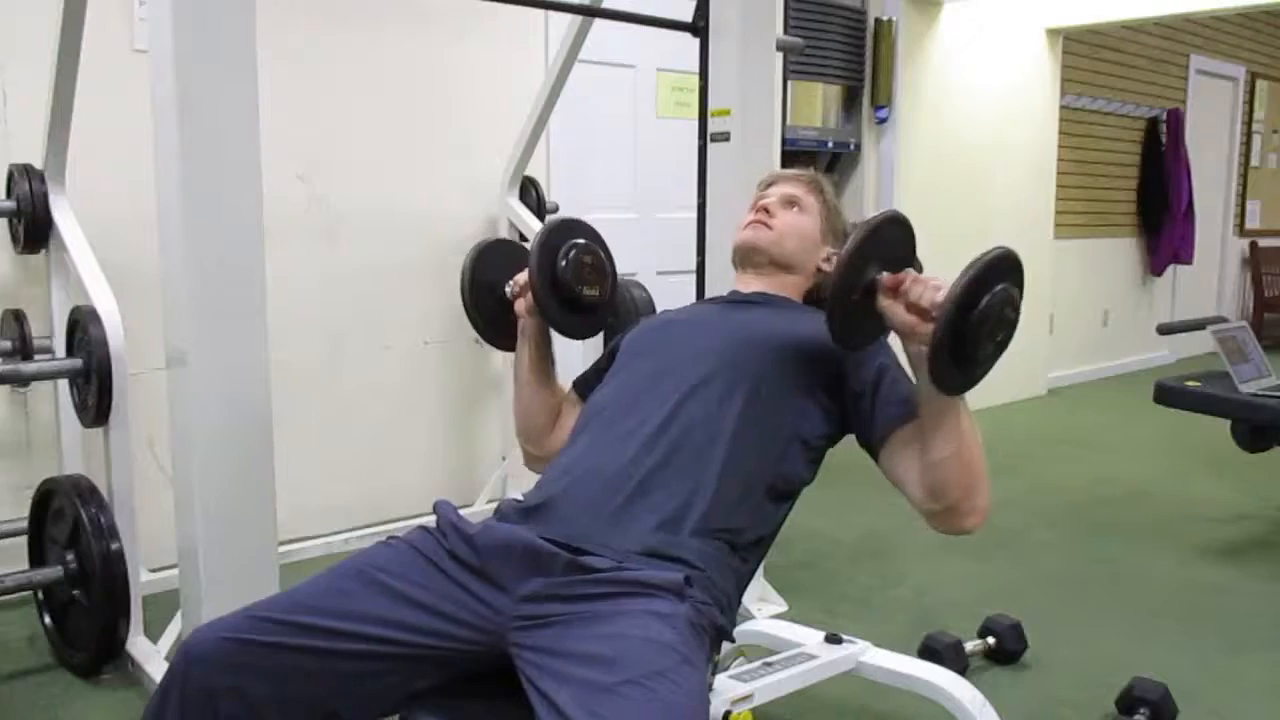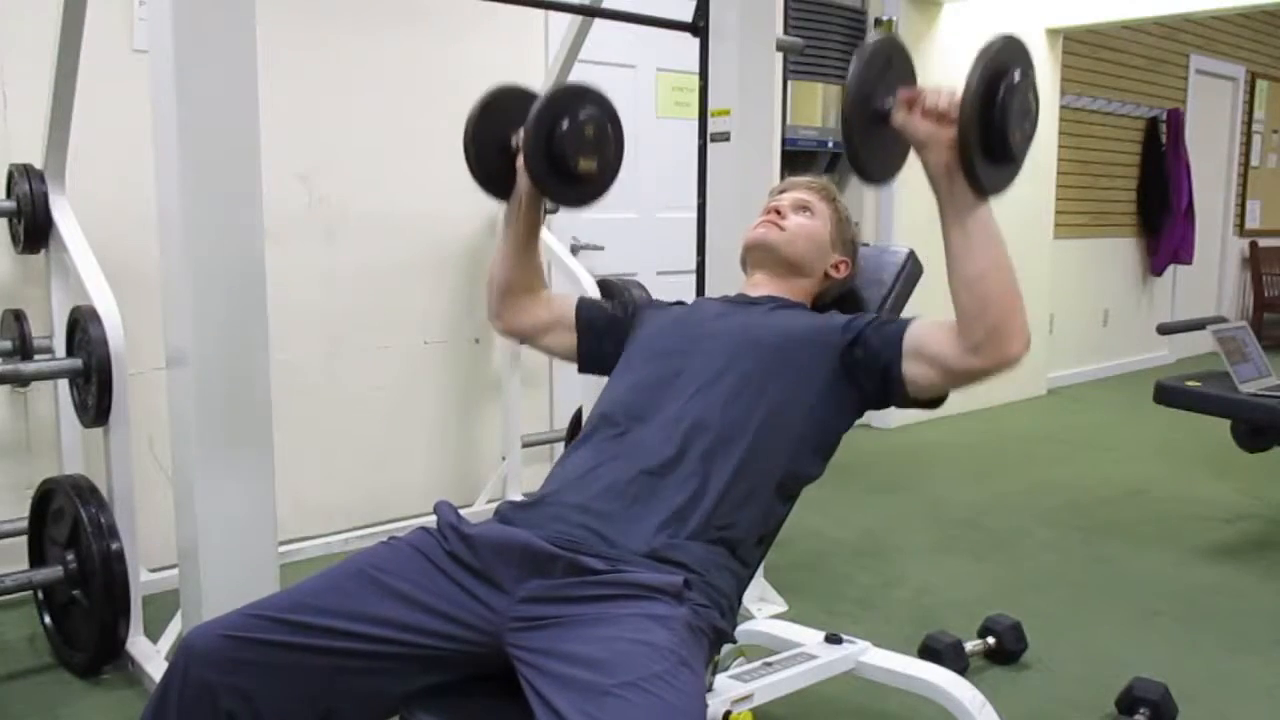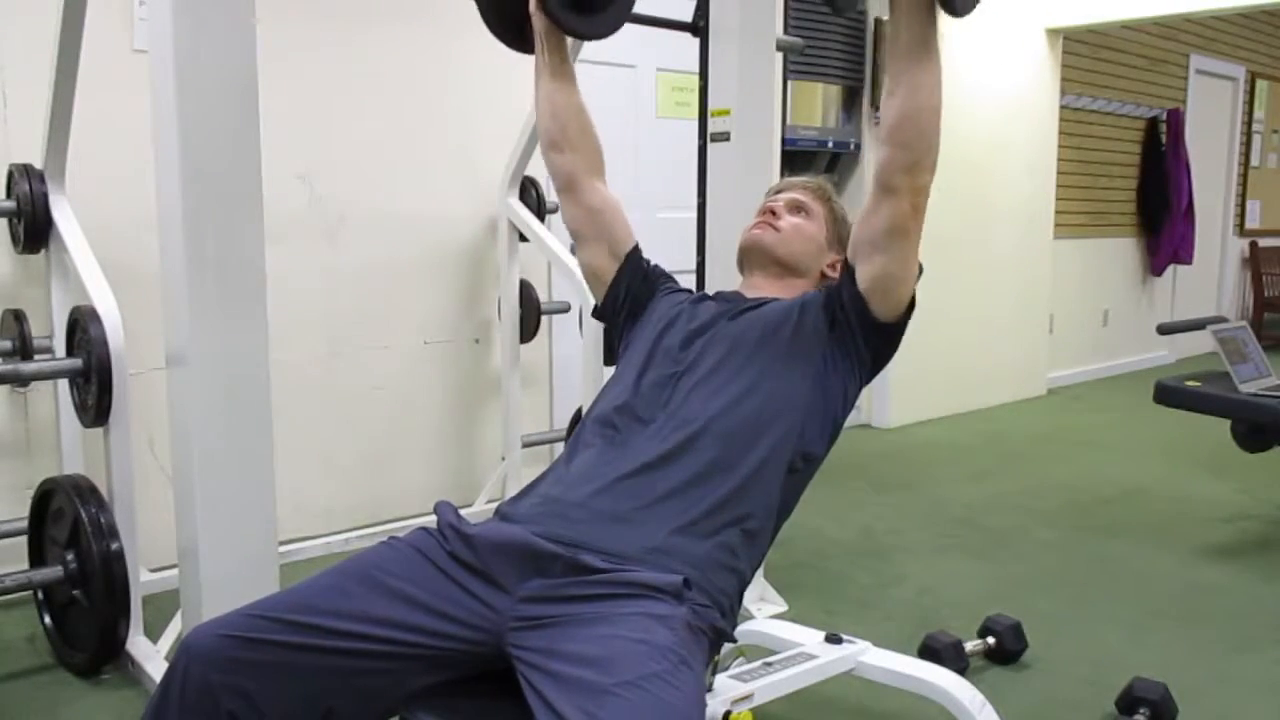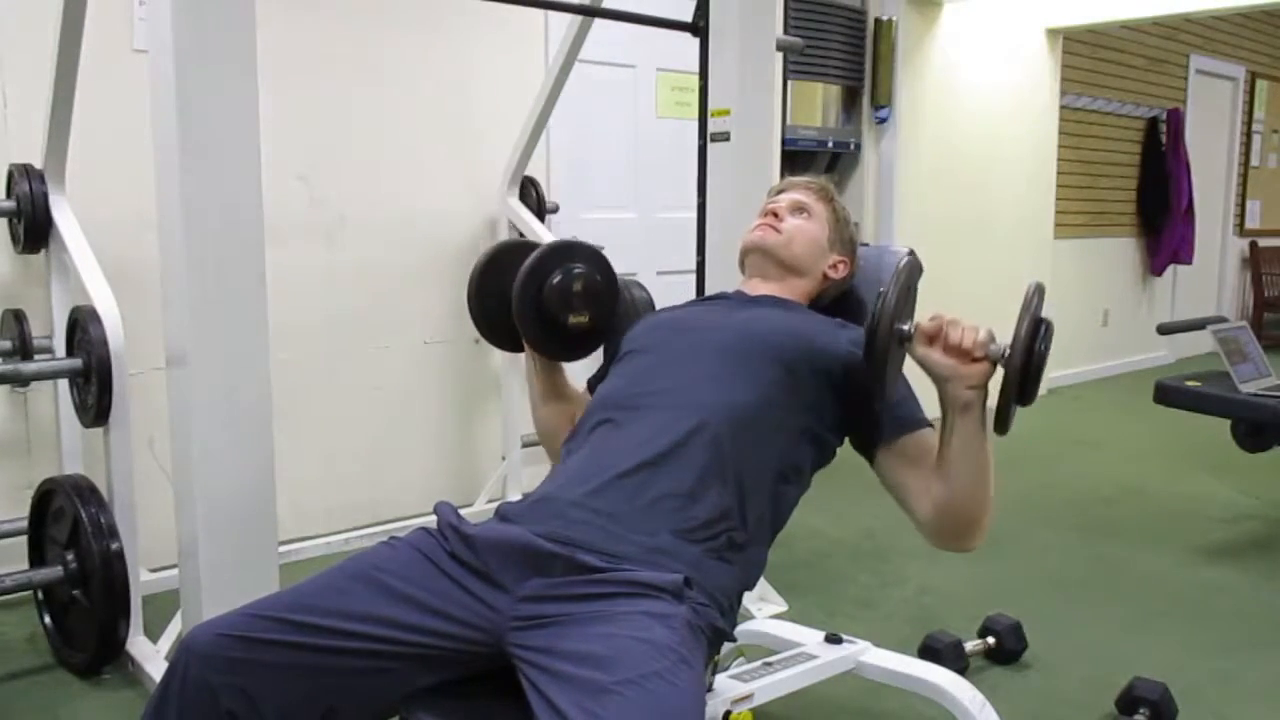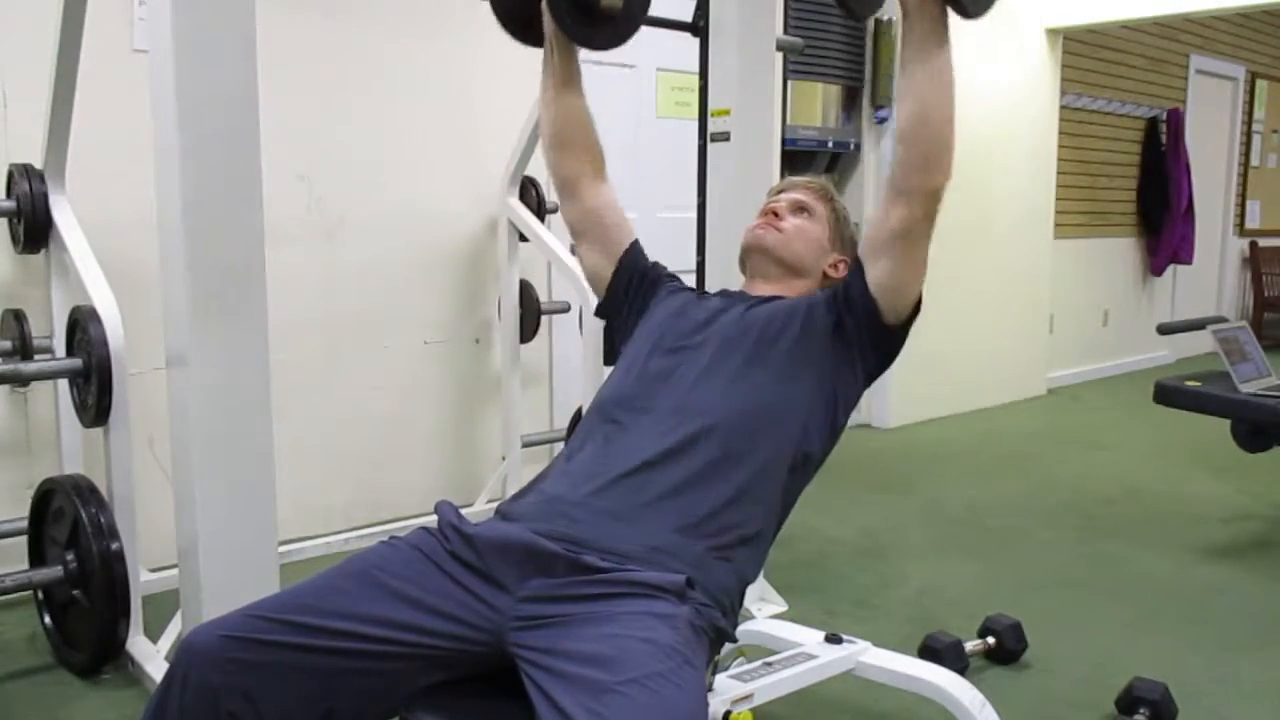
dt=1s
person 1, frame 1
left shoulder: (840, 344)
right shoulder: (655, 325)
left elbow: (955, 507)
left wrist: (934, 358)
right wrist: (533, 329)
left hip: (647, 593)
right hip: (498, 550)
person 1, frame 2
left shoulder: (837, 344)
right shoulder: (660, 320)
left elbow: (991, 345)
right elbow: (515, 312)
left wrist: (947, 171)
right wrist: (530, 189)
left hip: (643, 596)
right hip: (498, 552)
person 1, frame 3
left shoulder: (832, 334)
right shoulder: (659, 308)
left elbow: (901, 187)
right elbow: (577, 176)
left hip: (644, 597)
right hip: (497, 549)
person 1, frame 4
left shoulder: (841, 351)
right shoulder: (659, 323)
left elbow: (954, 523)
left wrist: (963, 397)
right wrist: (540, 341)
left hip: (646, 594)
right hip: (494, 551)
person 1, frame 5
left shoulder: (835, 333)
right shoulder: (662, 304)
left elbow: (917, 194)
right elbow: (579, 185)
left hip: (643, 595)
right hip: (497, 549)
